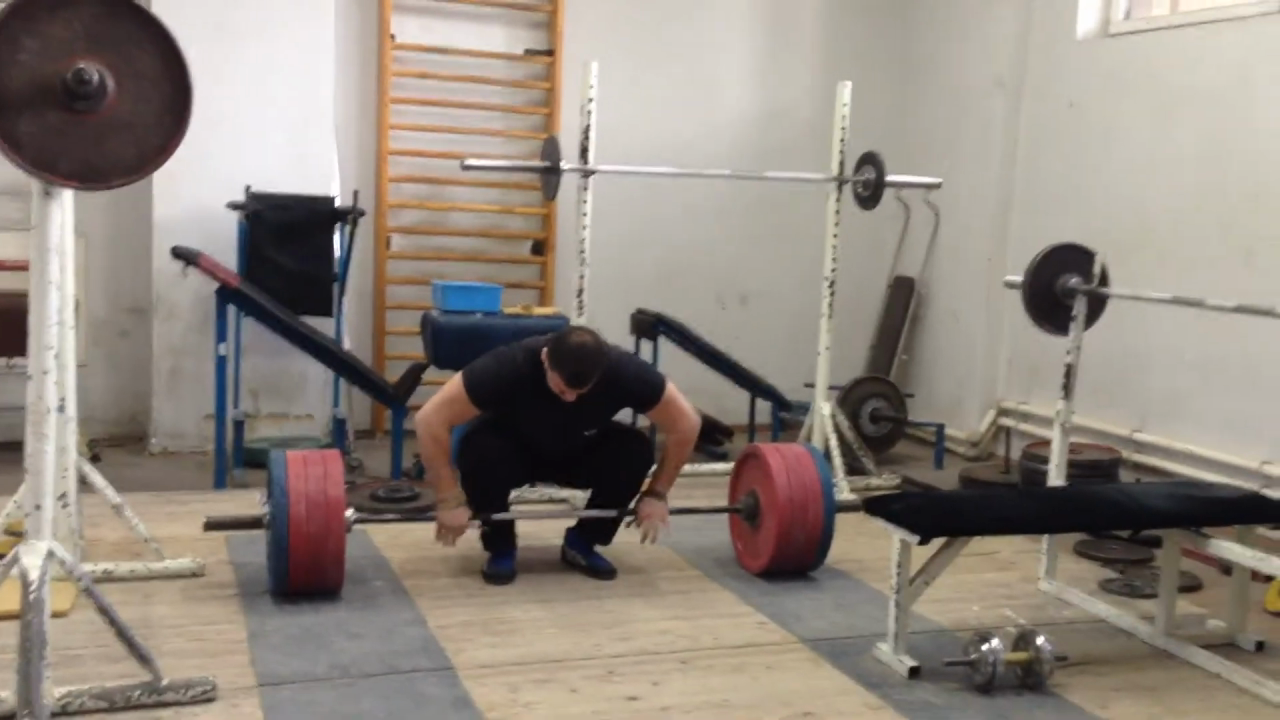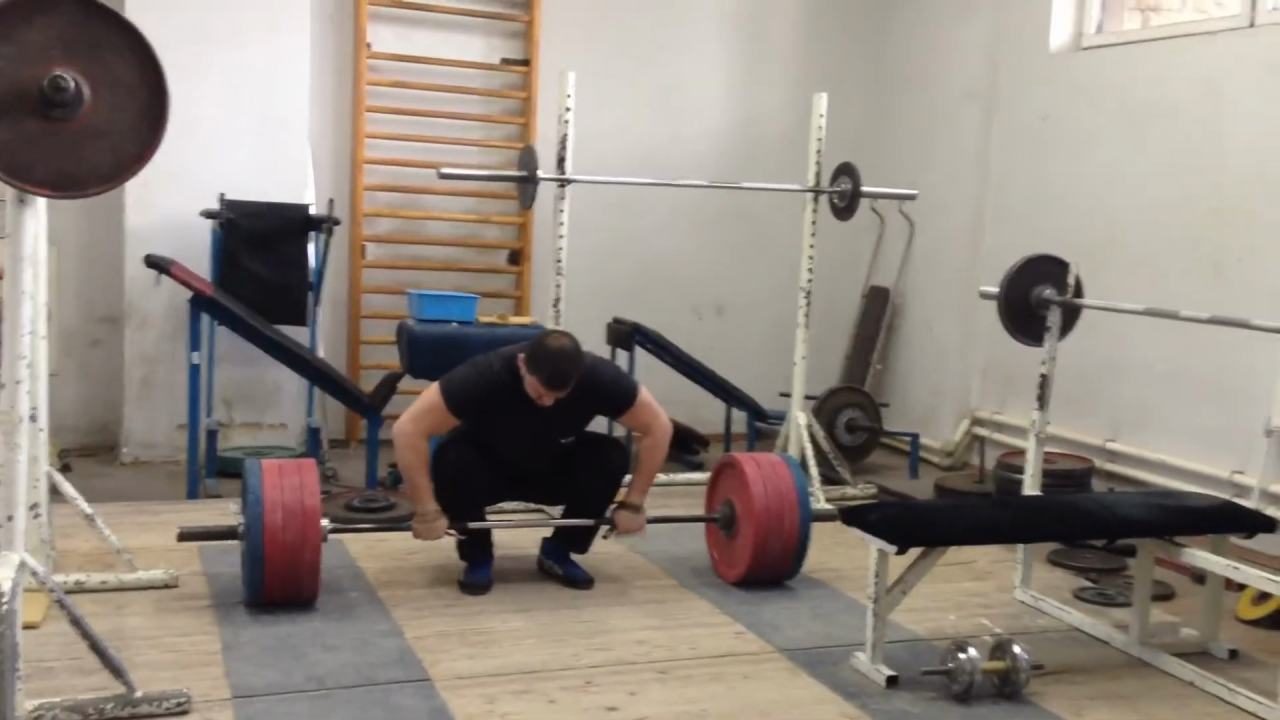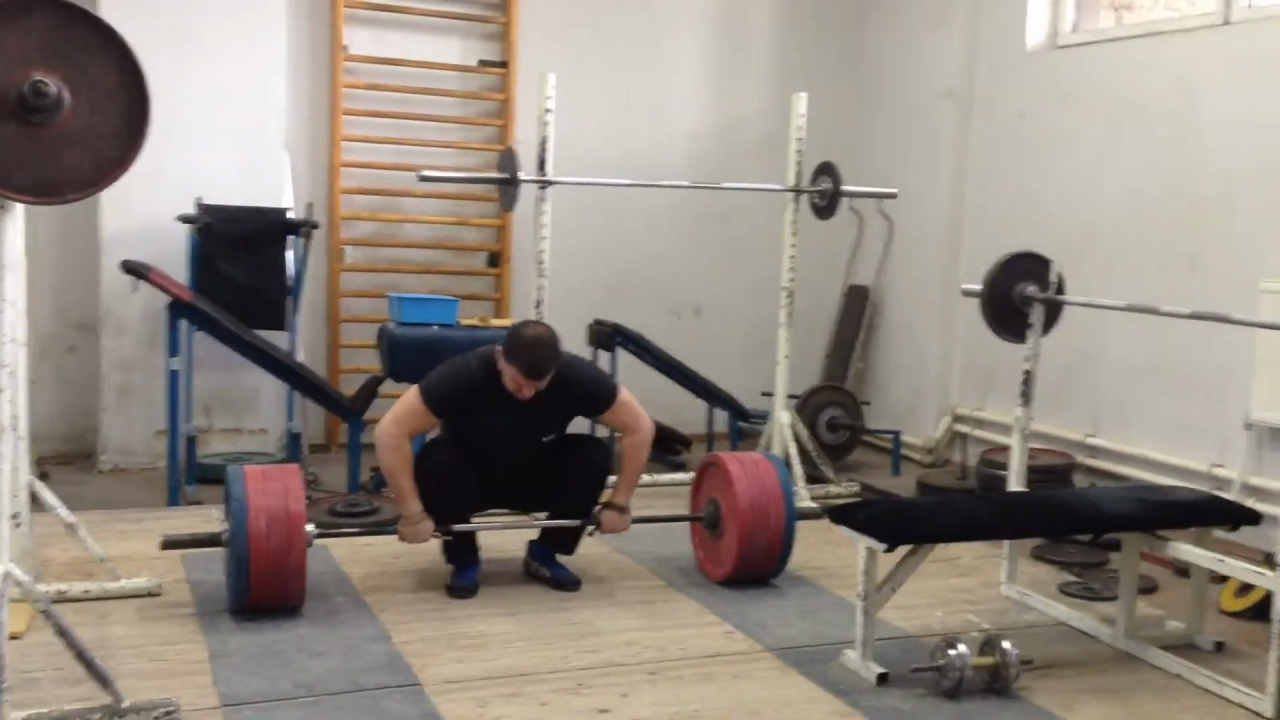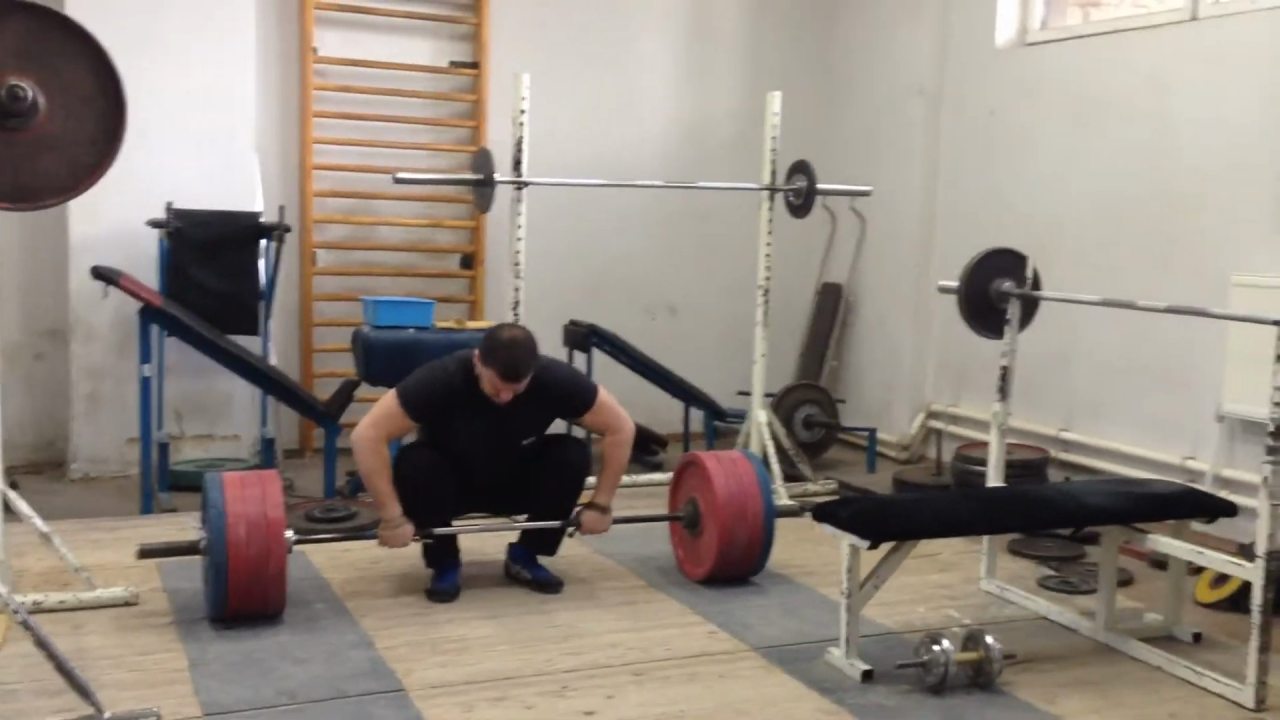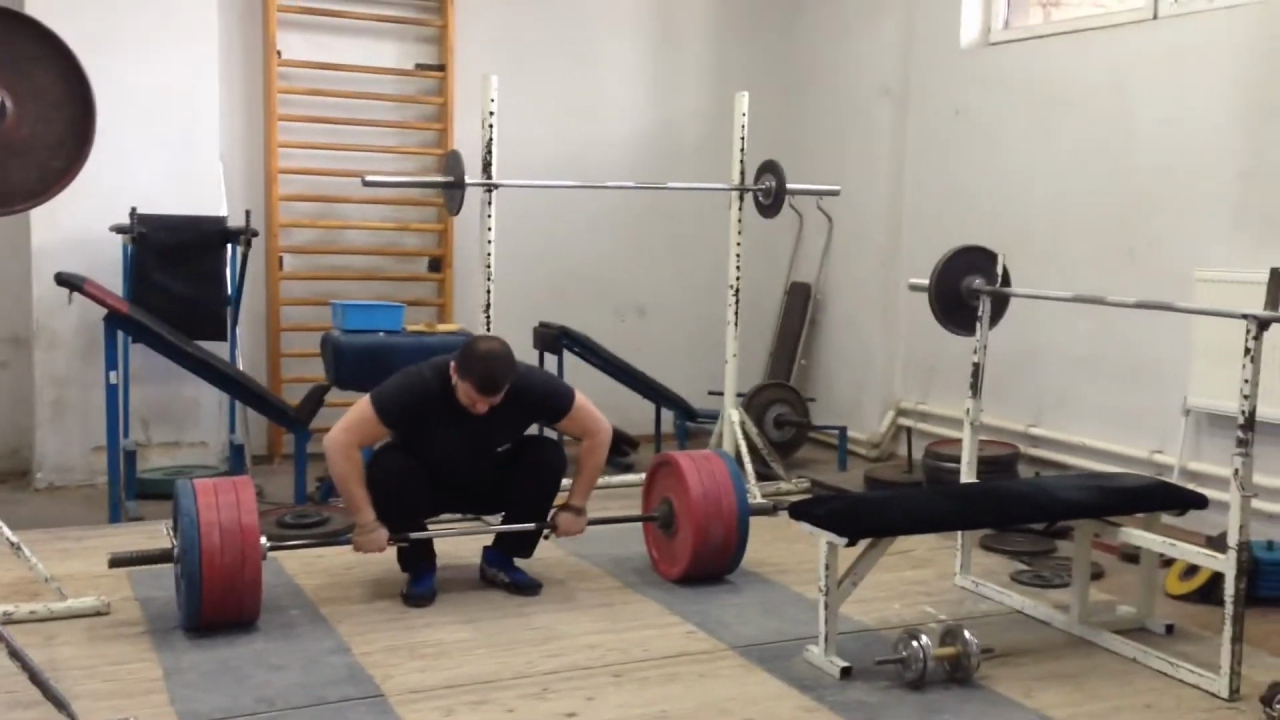
dt=0.2s
person 1, frame 1
left shoulder: (625, 371)
right shoulder: (509, 366)
left elbow: (686, 423)
right elbow: (430, 419)
left wrist: (657, 494)
right wrist: (449, 501)
left hip: (579, 454)
right hip: (512, 451)
left knee: (636, 450)
right knee: (479, 451)
left ankle: (581, 543)
right ankle: (500, 547)
person 1, frame 2
left shoulder: (599, 377)
right shoulder: (486, 375)
left elbow: (658, 428)
right elbow: (408, 430)
left wrist: (633, 504)
right wrist: (428, 512)
left hip: (555, 472)
right hip: (487, 472)
left knee: (612, 457)
right knee: (452, 461)
left ankle: (558, 552)
right ankle: (478, 557)
person 1, frame 3
left shoulder: (577, 375)
right shoulder: (464, 374)
left elbow: (640, 428)
right elbow: (390, 431)
left wrist: (619, 504)
right wrist: (412, 513)
left hip: (538, 482)
right hip: (472, 482)
left knee: (595, 456)
right knee: (435, 462)
left ankle: (544, 554)
right ankle: (463, 559)
person 1, frame 4
left shoulder: (555, 379)
right shoulder: (442, 379)
left elbow: (621, 428)
right elbow: (366, 436)
left wrist: (600, 504)
right wrist: (392, 517)
left hip: (517, 484)
right hip: (451, 485)
left knee: (573, 455)
right knee: (413, 464)
left ankle: (524, 556)
right ankle: (444, 563)
person 1, frame 5
left shoulder: (532, 385)
right shoulder: (418, 386)
left elbow: (598, 431)
right elbow: (339, 441)
left wrist: (575, 506)
right wrist: (366, 523)
left hip: (491, 484)
right hip: (424, 487)
left knee: (549, 457)
right knee: (388, 468)
left ankle: (500, 559)
right ankle: (419, 567)
